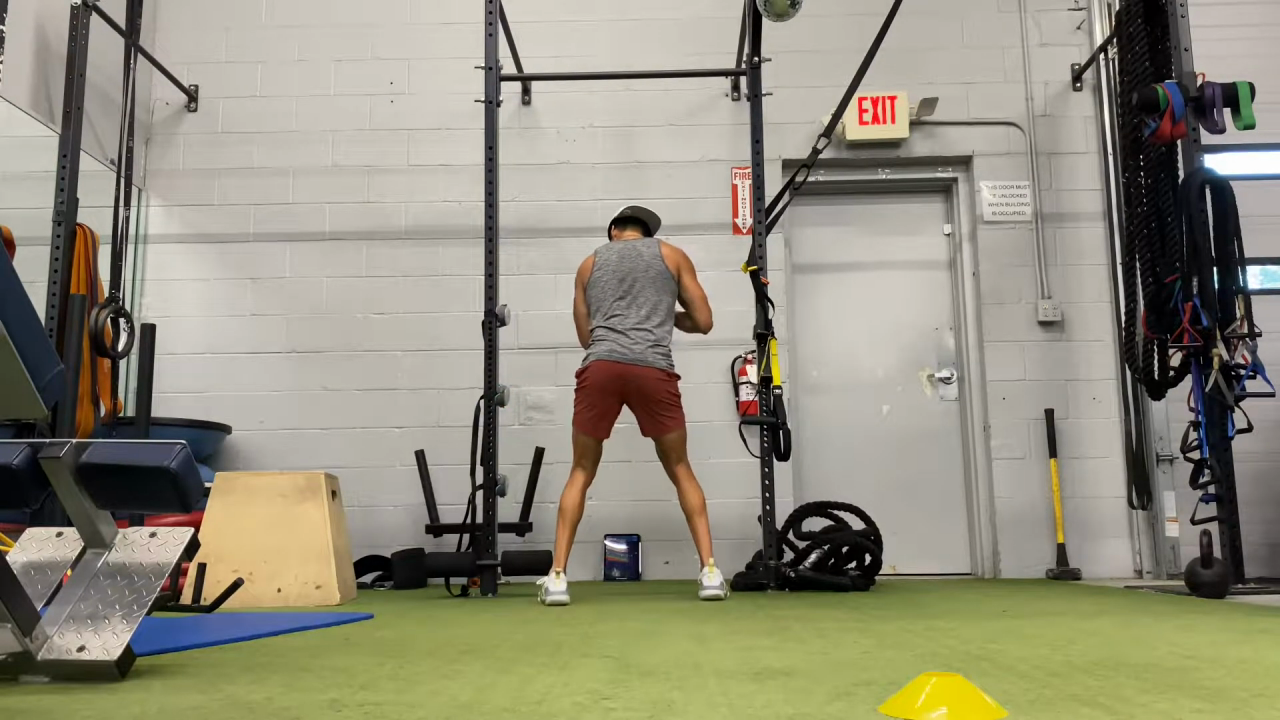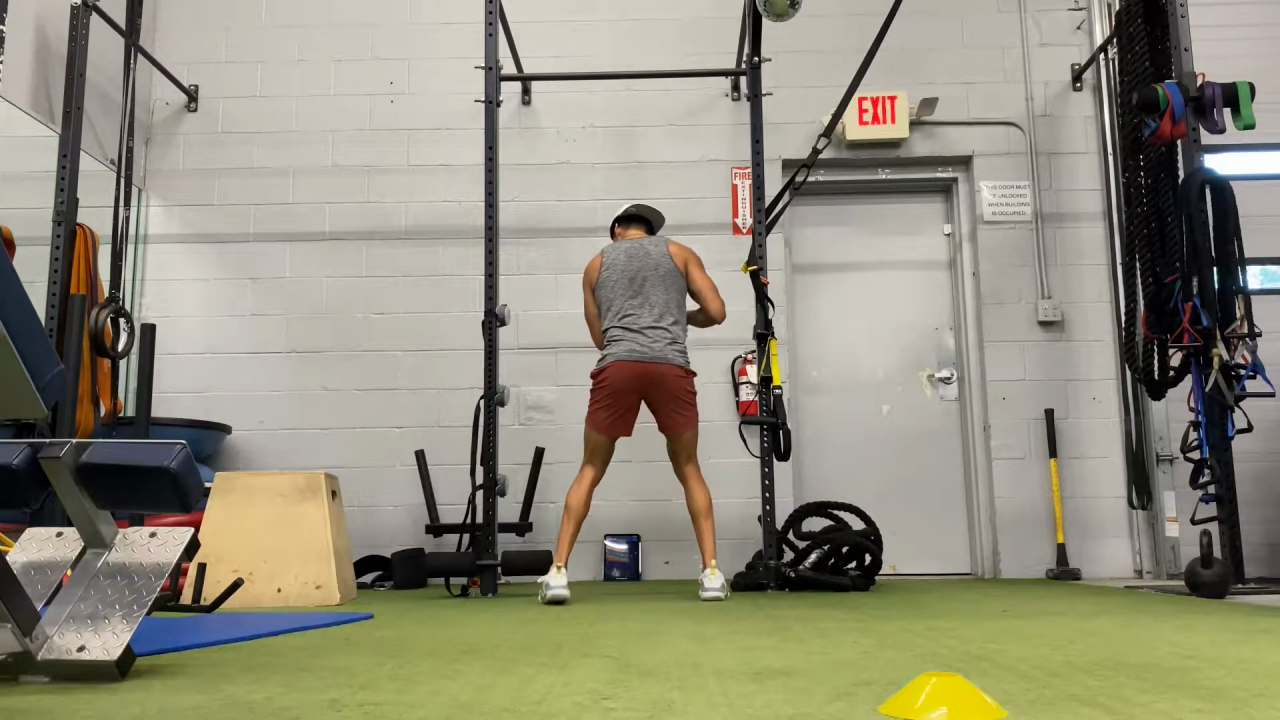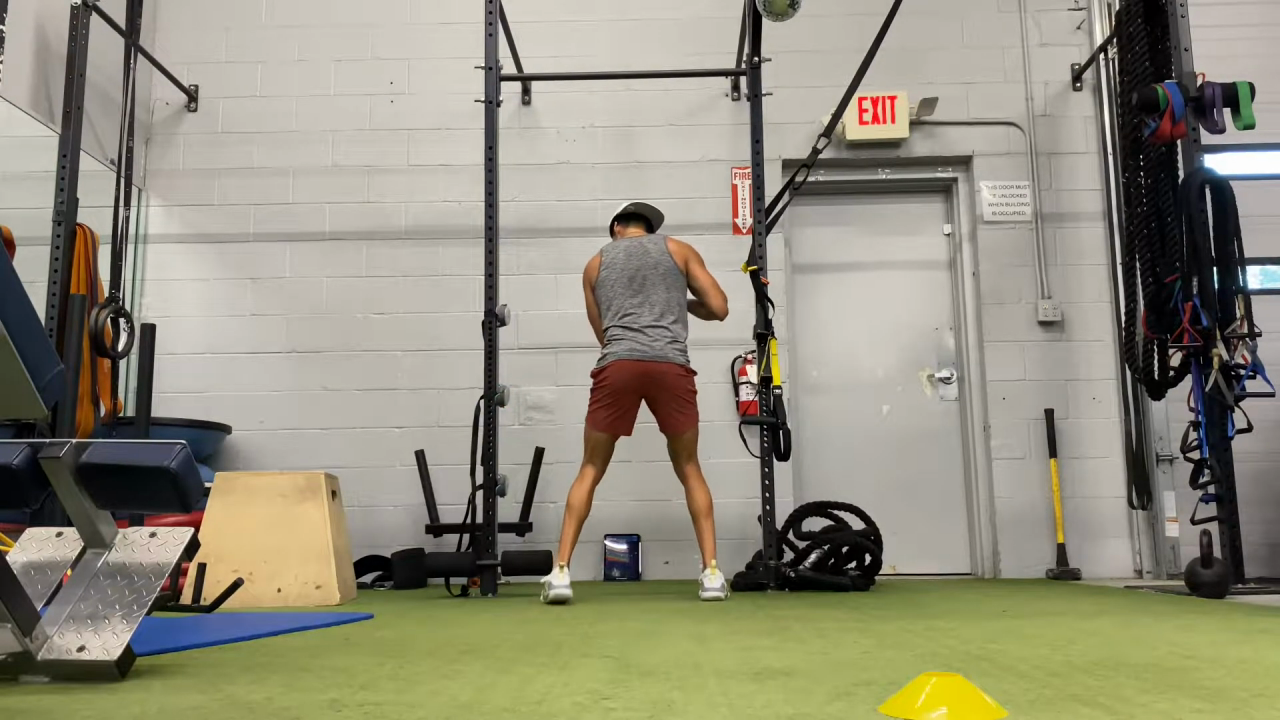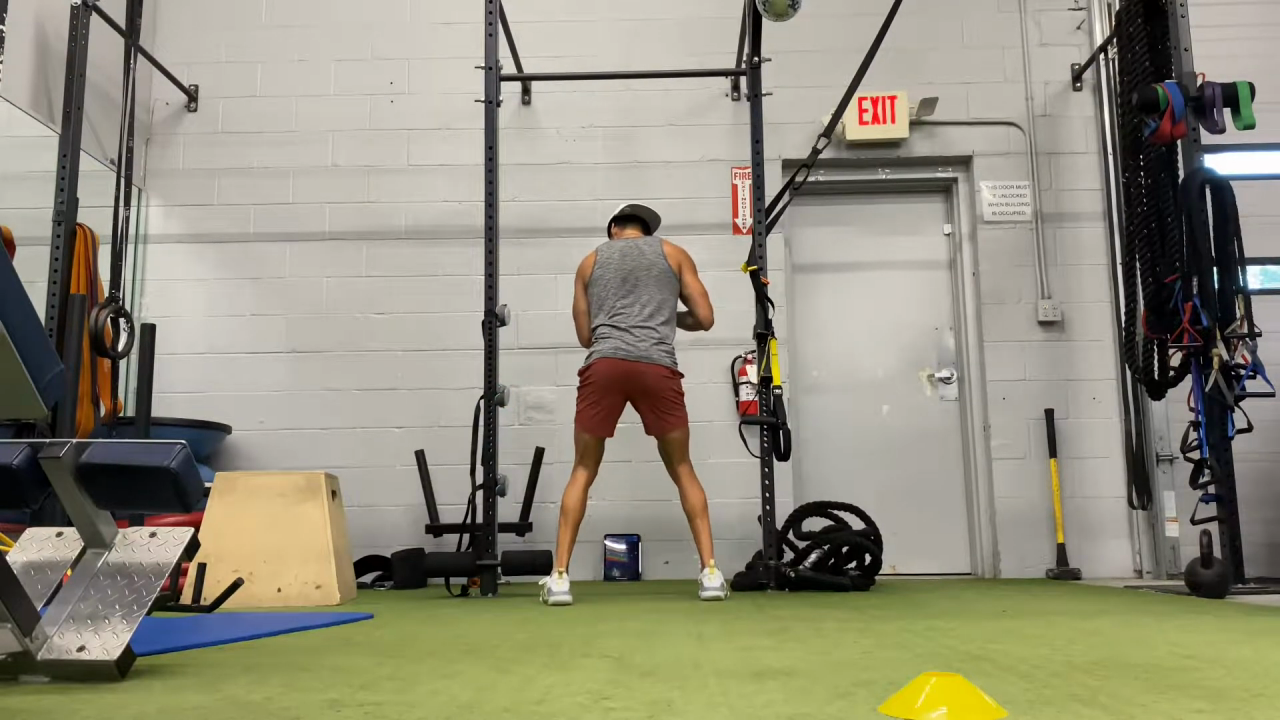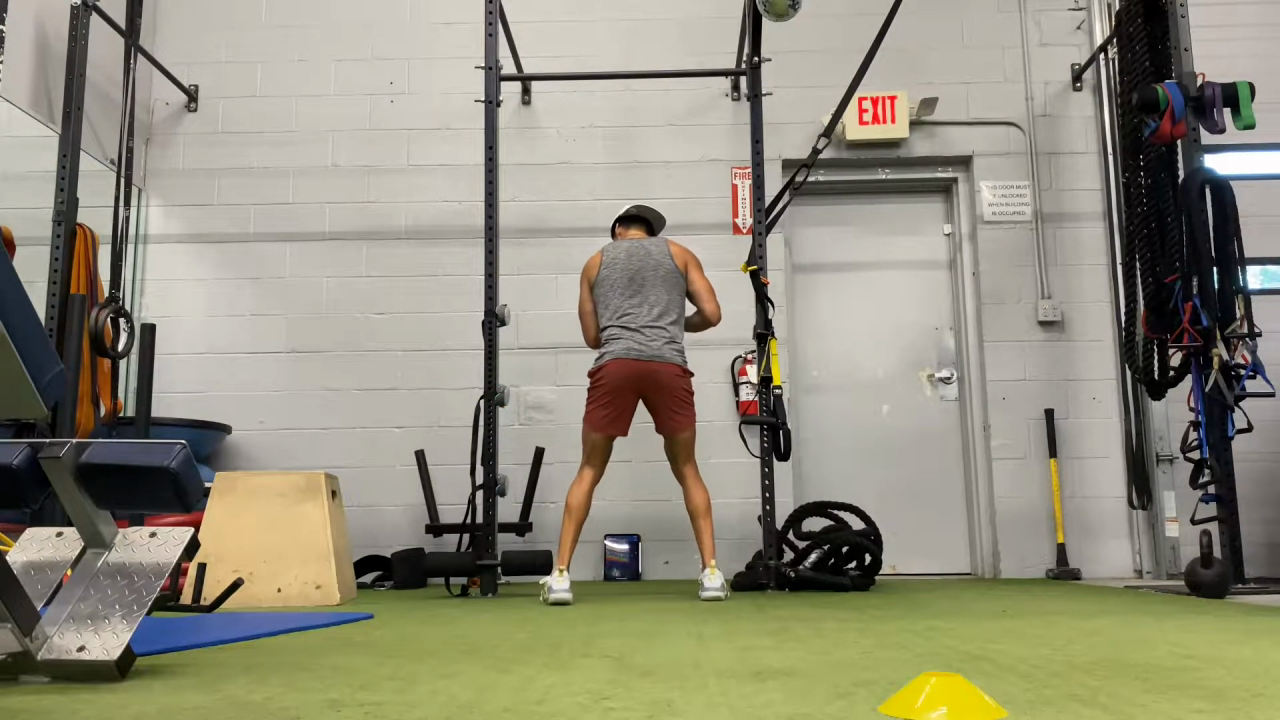
dt=0.2s
person 1, frame 1
left shoulder: (590, 264)
right shoulder: (671, 255)
right elbow: (704, 322)
left hip: (600, 368)
right hip: (654, 371)
left knee: (581, 474)
right knee: (680, 471)
left ankle: (557, 577)
right ankle: (709, 571)
person 1, frame 2
left shoulder: (596, 264)
right shoulder: (678, 252)
right elbow: (716, 313)
left hip: (617, 368)
right hip: (670, 368)
left knee: (590, 471)
right knee: (689, 471)
left ankle: (558, 572)
right ankle: (711, 573)
person 1, frame 3
left shoulder: (596, 264)
right shoulder: (678, 250)
right elbow: (719, 308)
left hip: (616, 367)
right hip: (671, 367)
left knee: (591, 471)
right knee: (689, 470)
left ankle: (560, 571)
right ankle: (711, 573)
person 1, frame 4
left shoulder: (591, 262)
right shoulder: (673, 254)
right elbow: (705, 318)
left hip: (603, 366)
right hip: (658, 369)
left knee: (583, 472)
right knee: (682, 471)
left ankle: (560, 578)
right ankle: (710, 573)
person 1, frame 5
left shoulder: (596, 262)
right shoulder: (678, 254)
left elbow: (591, 336)
right elbow: (712, 314)
left hip: (614, 367)
right hip: (668, 368)
left knee: (589, 471)
right knee: (687, 471)
left ankle: (560, 576)
right ankle: (711, 573)
